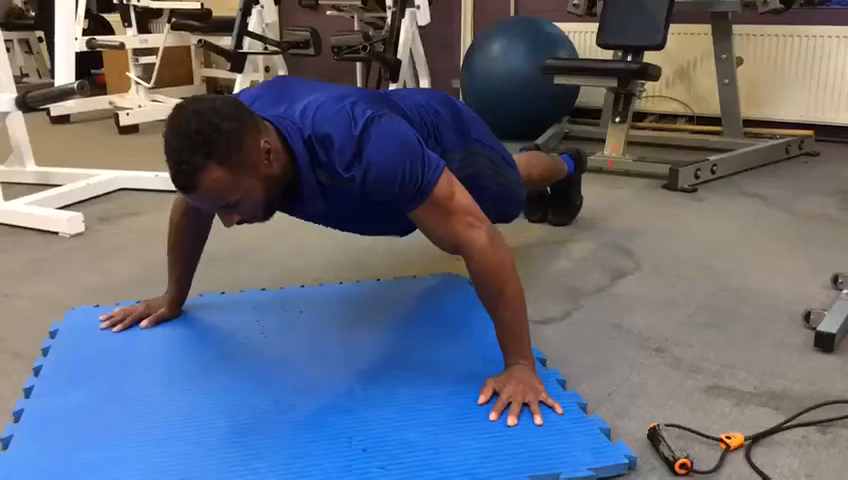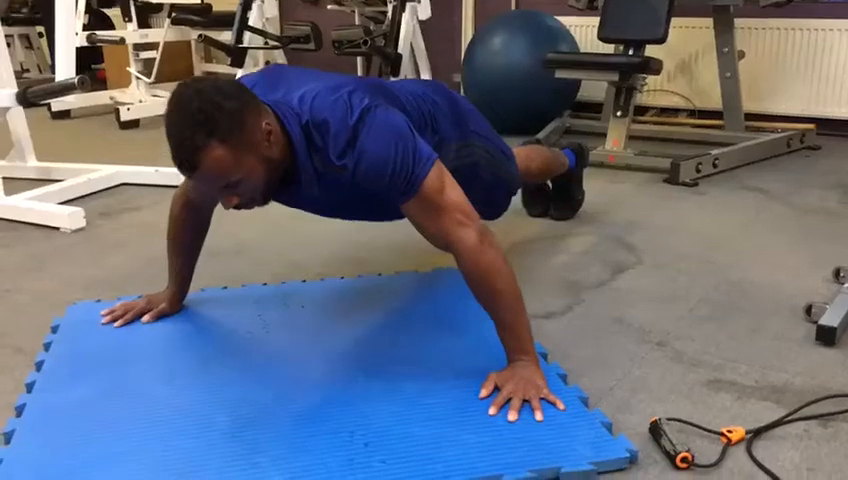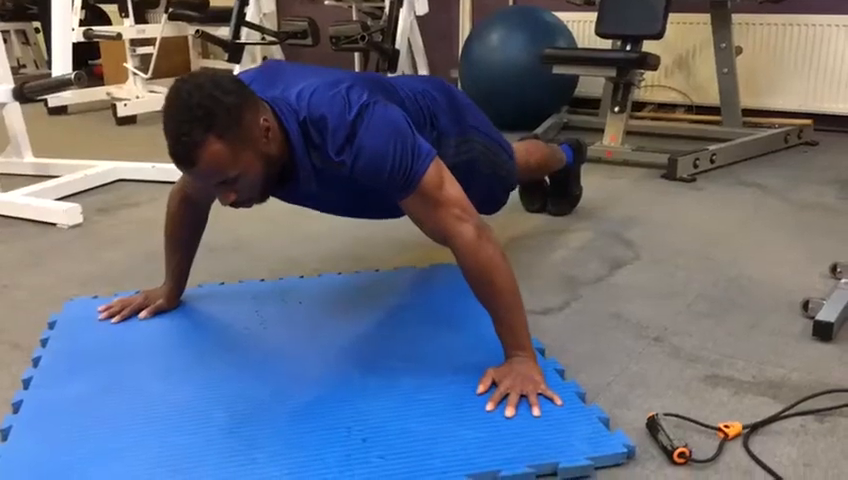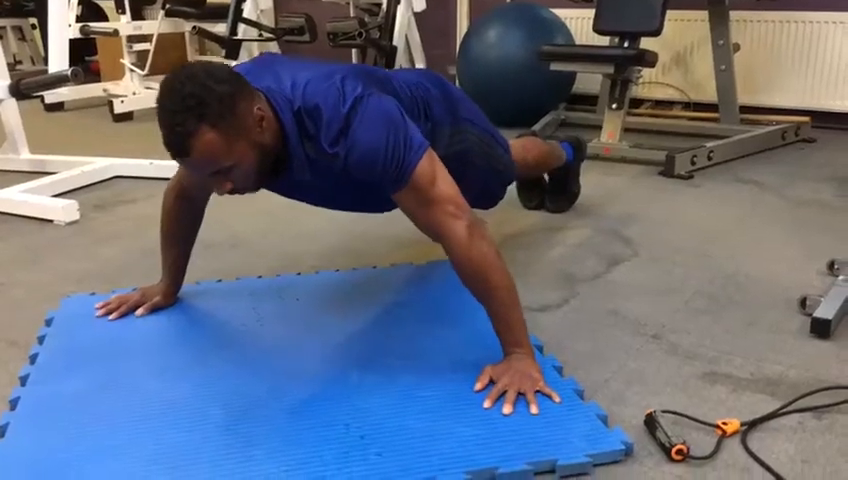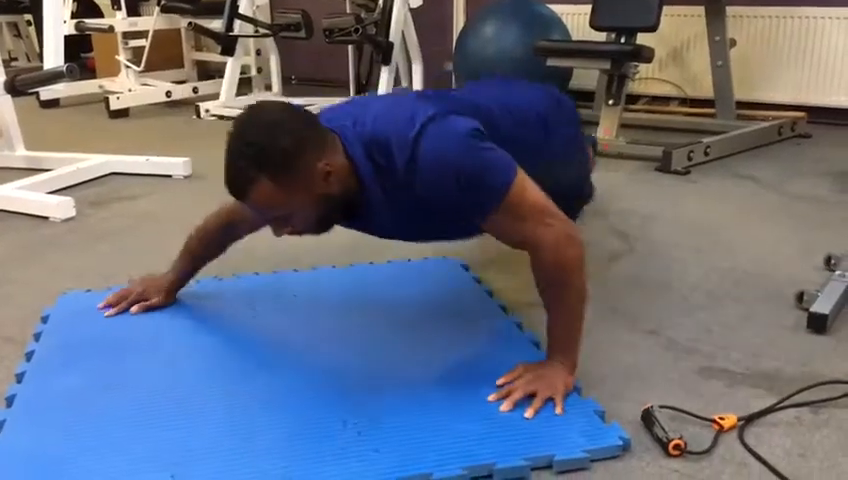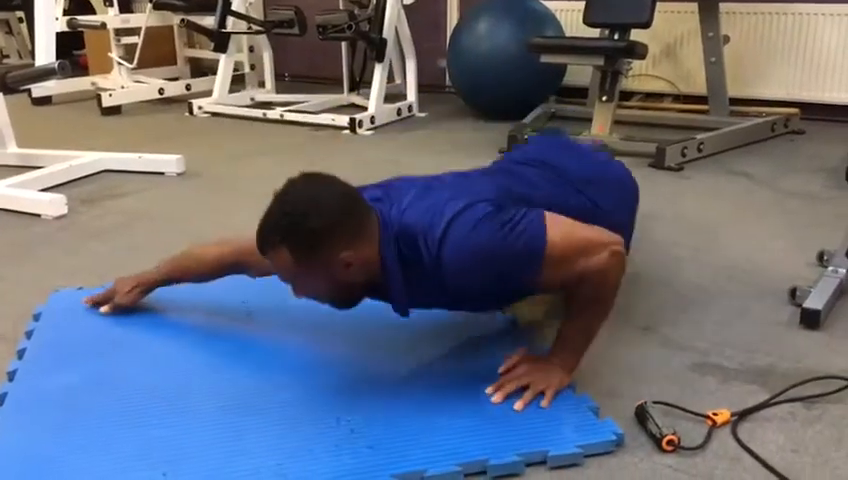
dt=0.4s
person 1, frame 1
left shoulder: (361, 148)
right shoulder: (227, 137)
left elbow: (478, 239)
right elbow: (189, 209)
left wrist: (520, 365)
right wrist: (173, 299)
left hip: (448, 142)
left knee: (511, 189)
left ankle: (565, 168)
right ankle: (557, 168)
person 1, frame 2
left shoulder: (358, 136)
right shoulder: (226, 128)
left elbow: (468, 238)
right elbow: (190, 203)
left wrist: (523, 362)
right wrist: (173, 292)
left hip: (444, 131)
right hip: (398, 135)
left knee: (507, 177)
right knee: (510, 174)
left ankle: (567, 163)
right ankle: (556, 164)
person 1, frame 3
left shoulder: (357, 132)
right shoulder: (223, 125)
left elbow: (466, 233)
right elbow: (187, 198)
left wrist: (521, 357)
right wrist: (171, 288)
left hip: (444, 129)
left knee: (506, 173)
right knee: (494, 175)
left ankle: (564, 157)
right ankle: (555, 159)
person 1, frame 4
left shoulder: (351, 125)
right shoulder: (217, 120)
left elbow: (459, 231)
right elbow: (183, 193)
left wrist: (519, 355)
right wrist: (168, 285)
left hip: (435, 121)
left knee: (499, 170)
left ankle: (562, 155)
right ankle: (537, 168)
person 1, frame 5
left shoulder: (430, 154)
right shoulder: (293, 162)
left elbow: (557, 238)
right elbow: (230, 219)
left wrist: (560, 363)
right wrist: (171, 280)
left hip: (541, 125)
right hip: (478, 110)
left knee: (568, 189)
left ankle: (582, 157)
person 1, frame 6
left shoulder: (460, 249)
right shoulder: (353, 223)
left elbow: (605, 252)
right elbow: (235, 252)
left wrist: (560, 363)
right wrist: (147, 280)
left hip: (595, 192)
right hip: (525, 171)
